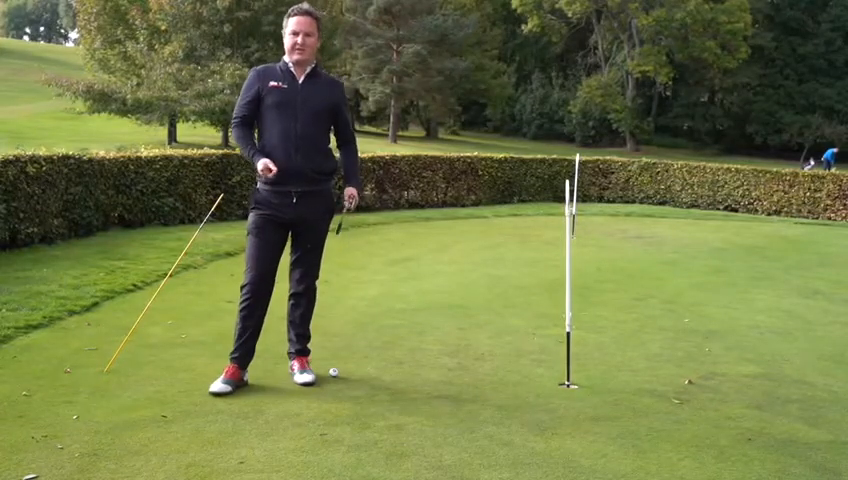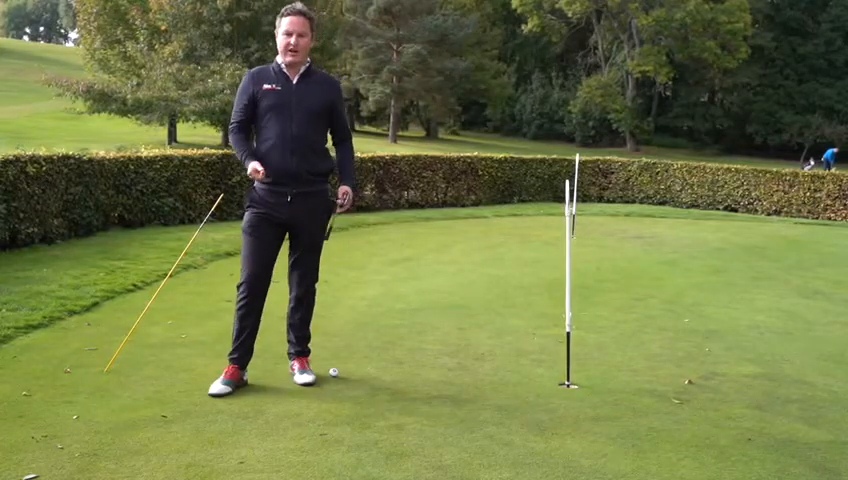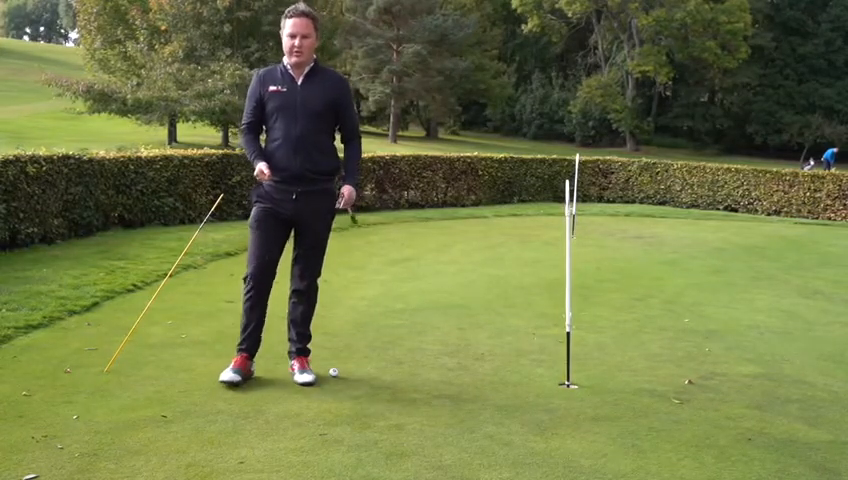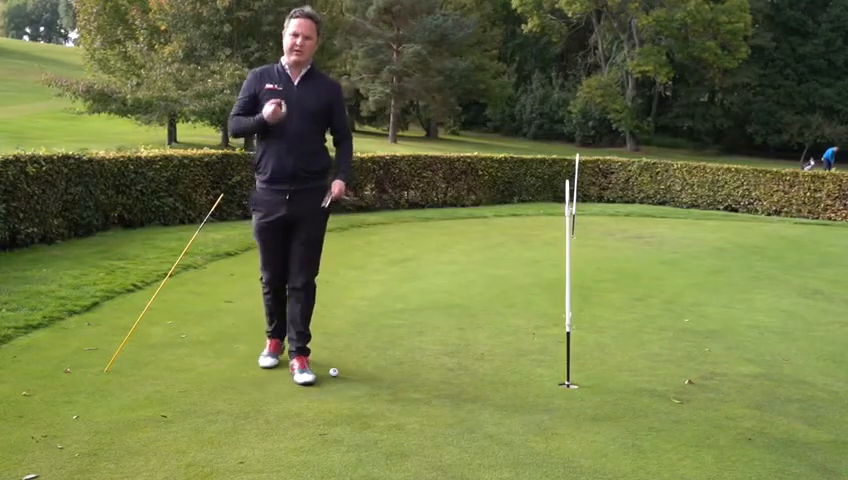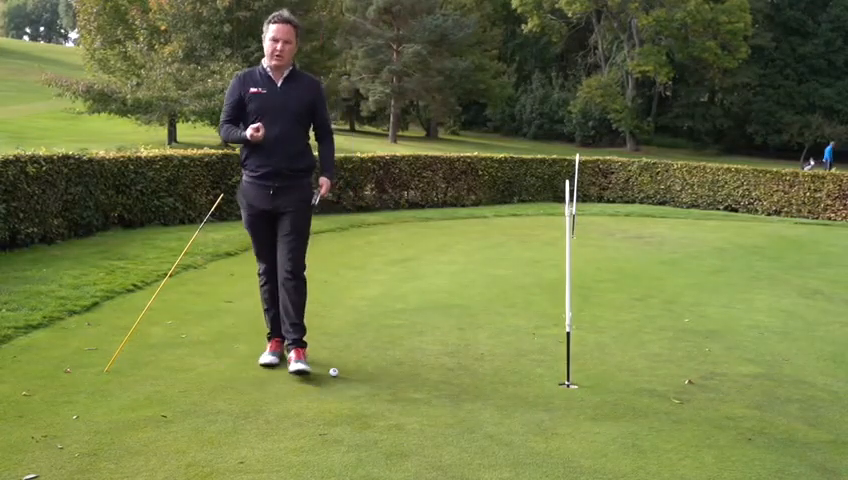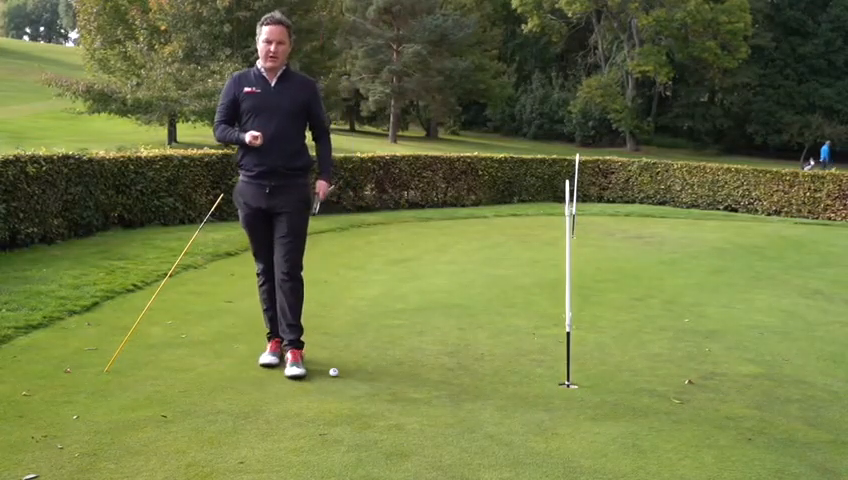
dt=0.5s
person 1, frame 1
left shoulder: (332, 88)
right shoulder: (261, 77)
left elbow: (346, 140)
right elbow: (239, 124)
left wrist: (352, 182)
right wrist: (257, 157)
left hip: (316, 199)
right hip: (270, 197)
left knee: (304, 282)
right knee: (256, 281)
left ankle: (299, 356)
right ankle: (237, 365)
person 1, frame 2
left shoulder: (327, 86)
right shoulder: (255, 79)
left elbow: (342, 139)
right elbow: (237, 128)
left wrist: (347, 181)
right wrist: (249, 160)
left hip: (313, 199)
right hip: (265, 197)
left knee: (303, 284)
right knee: (251, 282)
left ankle: (299, 356)
right ankle: (237, 366)
person 1, frame 3
left shoulder: (335, 84)
right shoulder: (264, 80)
left elbow: (351, 138)
right elbow: (249, 129)
left wrist: (350, 181)
right wrist: (258, 161)
left hip: (317, 197)
right hip: (272, 193)
left knee: (305, 281)
right knee: (257, 274)
left ankle: (299, 355)
right ankle: (244, 356)
person 1, frame 4
left shoulder: (329, 88)
right shoulder: (259, 78)
left elbow: (343, 138)
right elbow: (234, 124)
left wrist: (342, 176)
right wrist: (263, 119)
left hip: (312, 195)
right hip: (268, 193)
left knee: (302, 278)
right knee: (272, 276)
left ankle: (299, 353)
right ankle: (274, 338)
person 1, frame 5
left shoulder: (310, 87)
right shoulder: (243, 82)
left elbow: (324, 135)
right elbow: (225, 128)
left wrist: (326, 173)
right wrist: (246, 135)
left hip: (295, 191)
right hip: (255, 189)
left knee: (291, 269)
right knee: (267, 269)
left ankle: (295, 346)
right ankle: (275, 338)
person 1, frame 6
left shoulder: (305, 86)
right shoulder: (238, 83)
left elbow: (321, 134)
right elbow: (220, 128)
left wrist: (324, 175)
right wrist: (244, 137)
left hip: (292, 190)
right hip: (251, 189)
left knee: (288, 270)
right knee: (265, 269)
left ankle: (293, 346)
right ankle: (274, 338)
